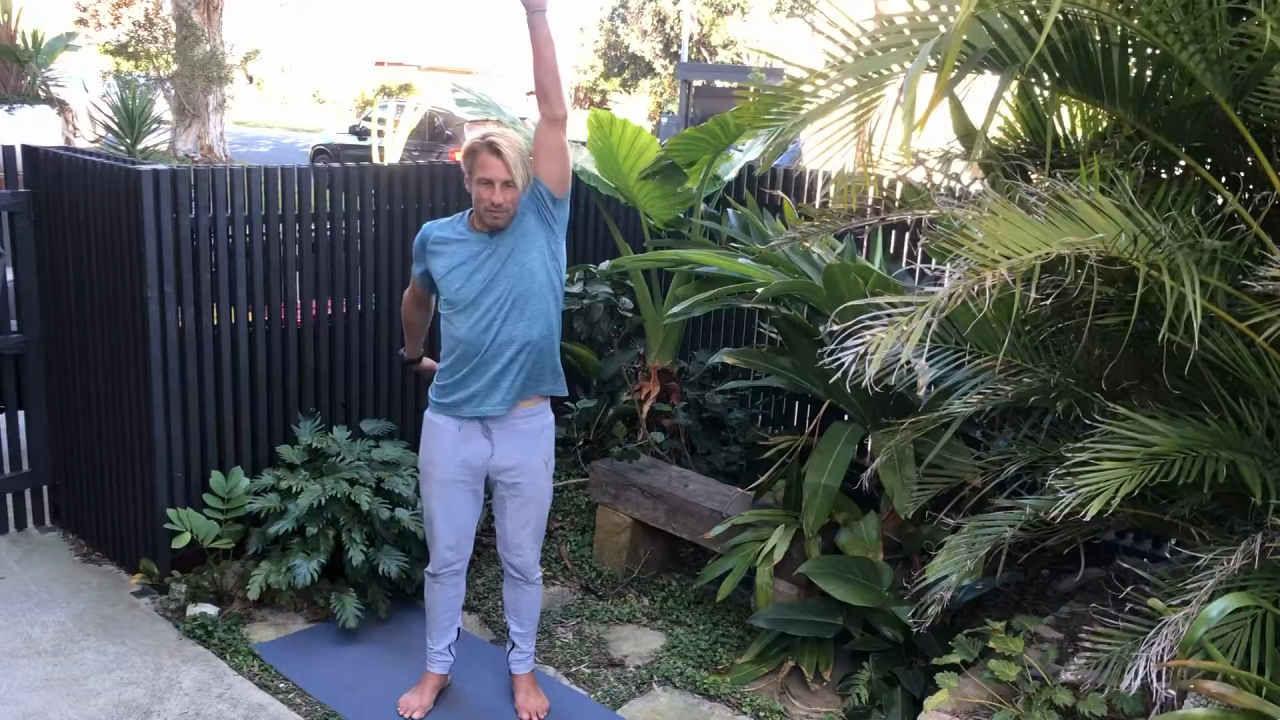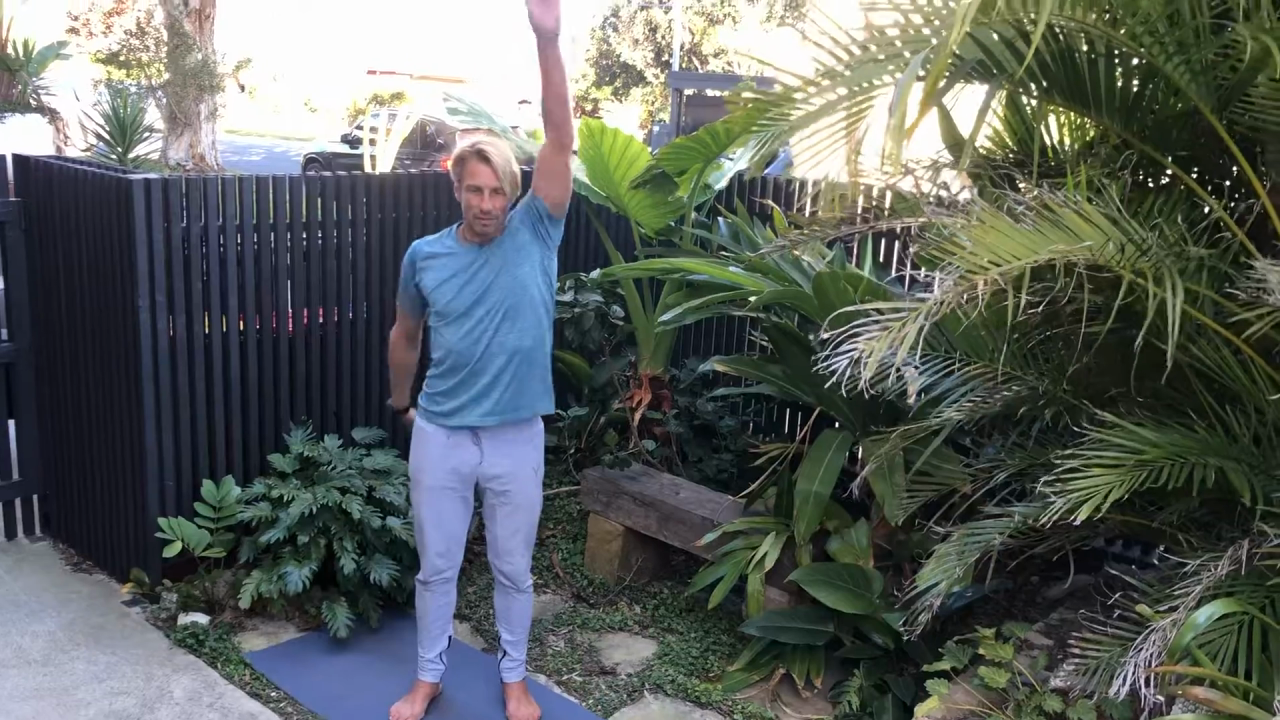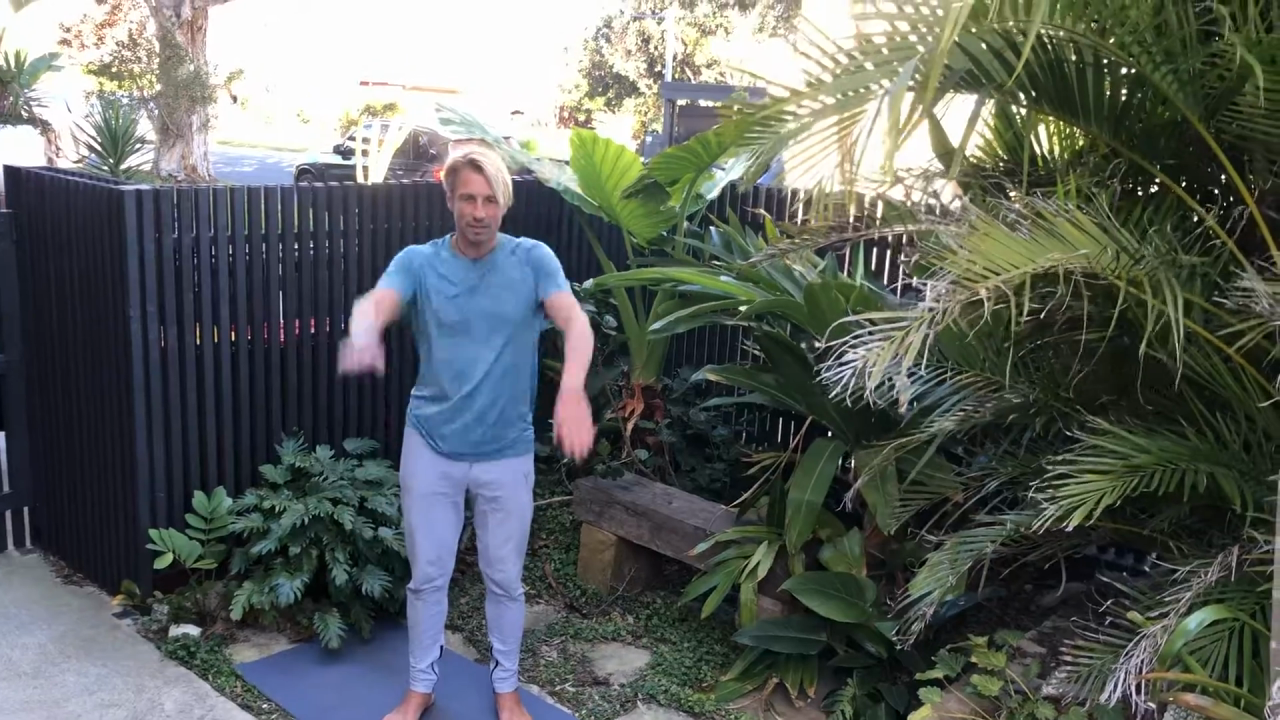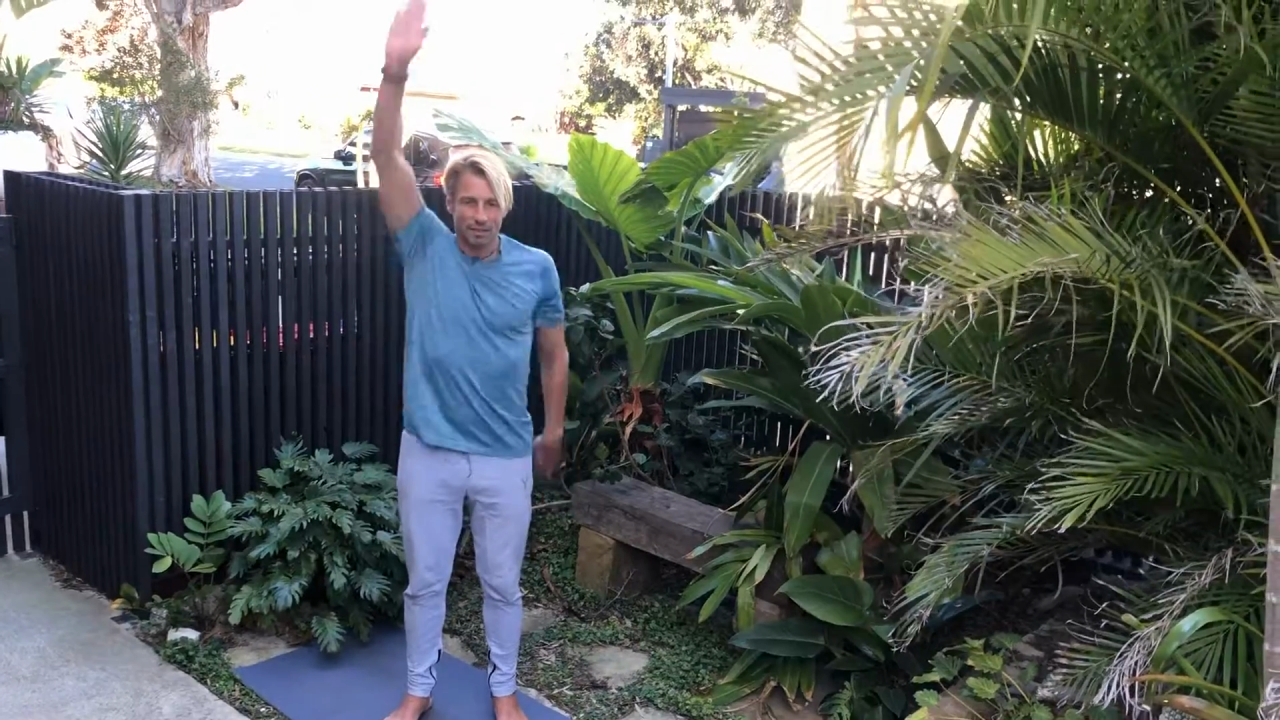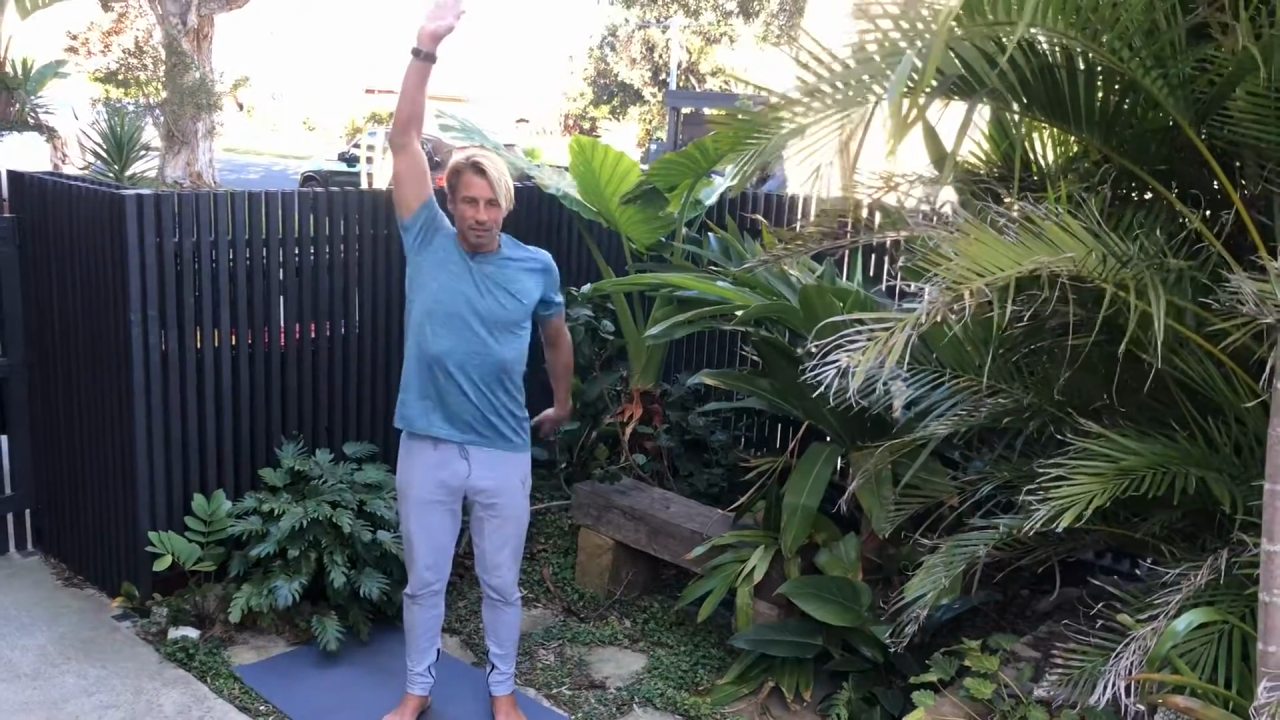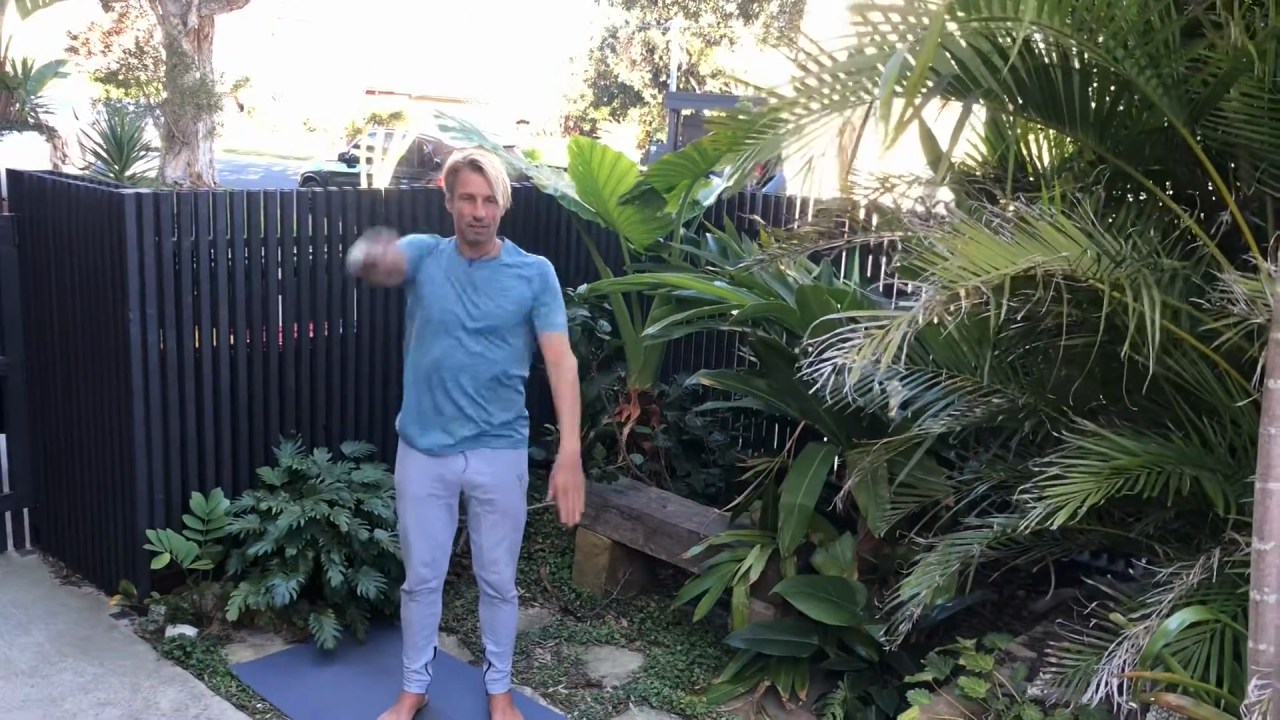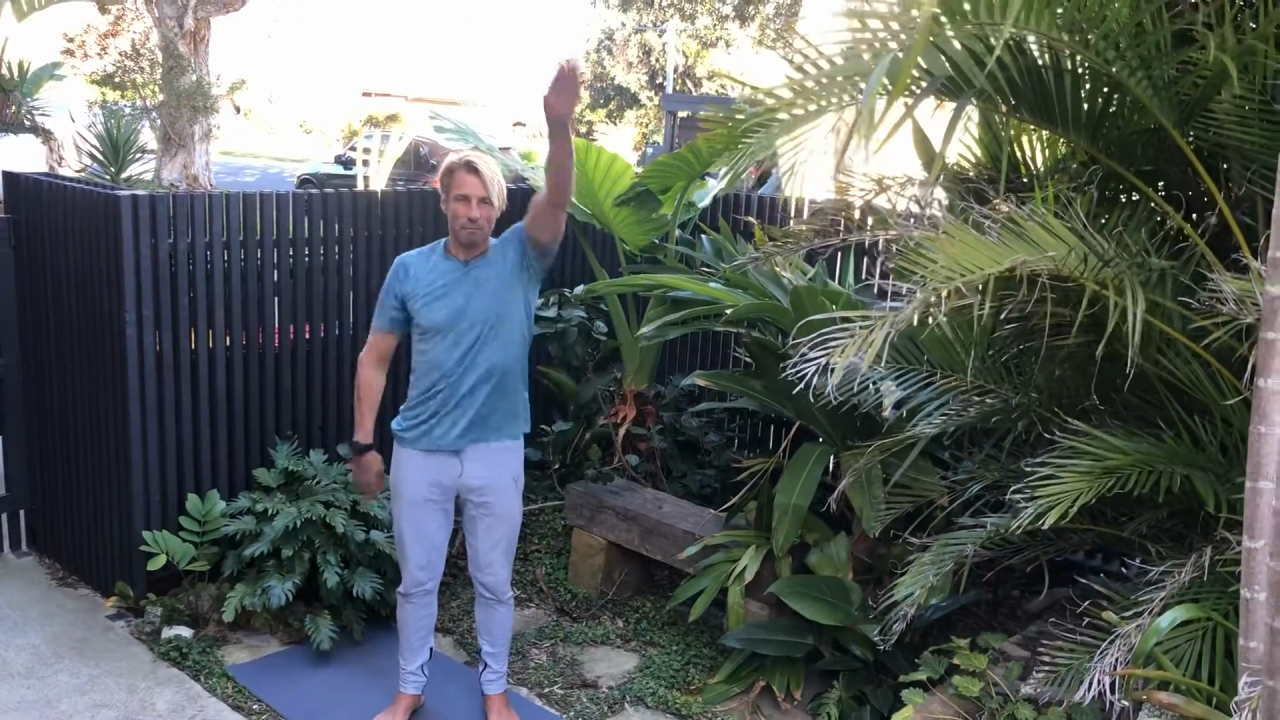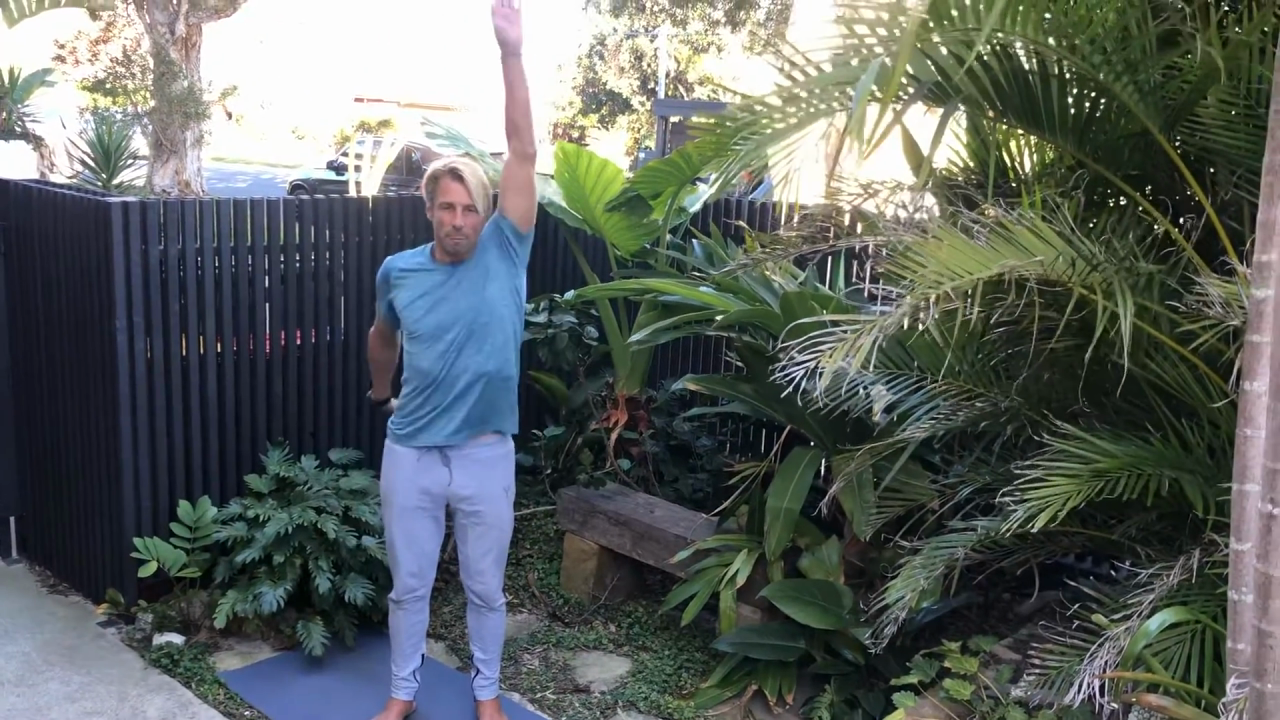
dt=0.3s
person 1, frame 1
left shoulder: (544, 222)
right shoulder: (434, 238)
left elbow: (554, 115)
right wrist: (414, 356)
left hip: (525, 426)
right hip: (450, 425)
left knee: (522, 562)
right knee: (446, 560)
person 1, frame 2
left shoulder: (536, 234)
right shoulder: (424, 255)
left elbow: (560, 141)
right elbow: (404, 335)
right wrist: (401, 403)
left hip: (516, 437)
right hip: (439, 435)
left knee: (512, 569)
right knee: (436, 568)
person 1, frame 3
left shoulder: (534, 260)
right shoulder: (418, 263)
left elbow: (575, 323)
right elbow: (375, 304)
left wrist: (571, 389)
right wrist: (361, 335)
left hip: (507, 452)
right hip: (430, 447)
left knee: (504, 580)
right knee: (427, 578)
person 1, frame 4
left shoulder: (536, 268)
right shoulder: (424, 247)
left elbow: (555, 352)
right elbow: (387, 157)
left wrist: (553, 427)
right wrist: (396, 68)
left hip: (506, 458)
right hip: (429, 455)
left knee: (502, 585)
right knee: (425, 583)
person 1, frame 5
left shoulder: (536, 266)
right shoulder: (427, 244)
left elbow: (557, 336)
right elbow: (403, 142)
left wrist: (562, 404)
left hip: (504, 455)
right hip: (427, 448)
left knee: (501, 584)
right knee: (424, 581)
person 1, frame 6
left shoulder: (534, 272)
right shoulder: (424, 255)
left elbow: (561, 360)
right elbow: (373, 256)
left wrist: (569, 452)
right wrist: (372, 256)
left hip: (501, 454)
right hip: (424, 452)
left knee: (498, 581)
right knee: (421, 578)
person 1, frame 7
left shoulder: (520, 260)
right shoulder: (409, 269)
left elbow: (555, 200)
right elbow: (374, 360)
left wrist: (560, 127)
right wrist: (362, 445)
left hip: (496, 453)
right hip: (419, 453)
left knee: (493, 582)
right knee: (417, 581)
person 1, frame 8
left shoulder: (505, 254)
right shoulder: (397, 271)
left elbow: (524, 154)
right wrist: (381, 395)
left hip: (485, 457)
right hip: (410, 456)
left knee: (485, 588)
right knee: (409, 587)
